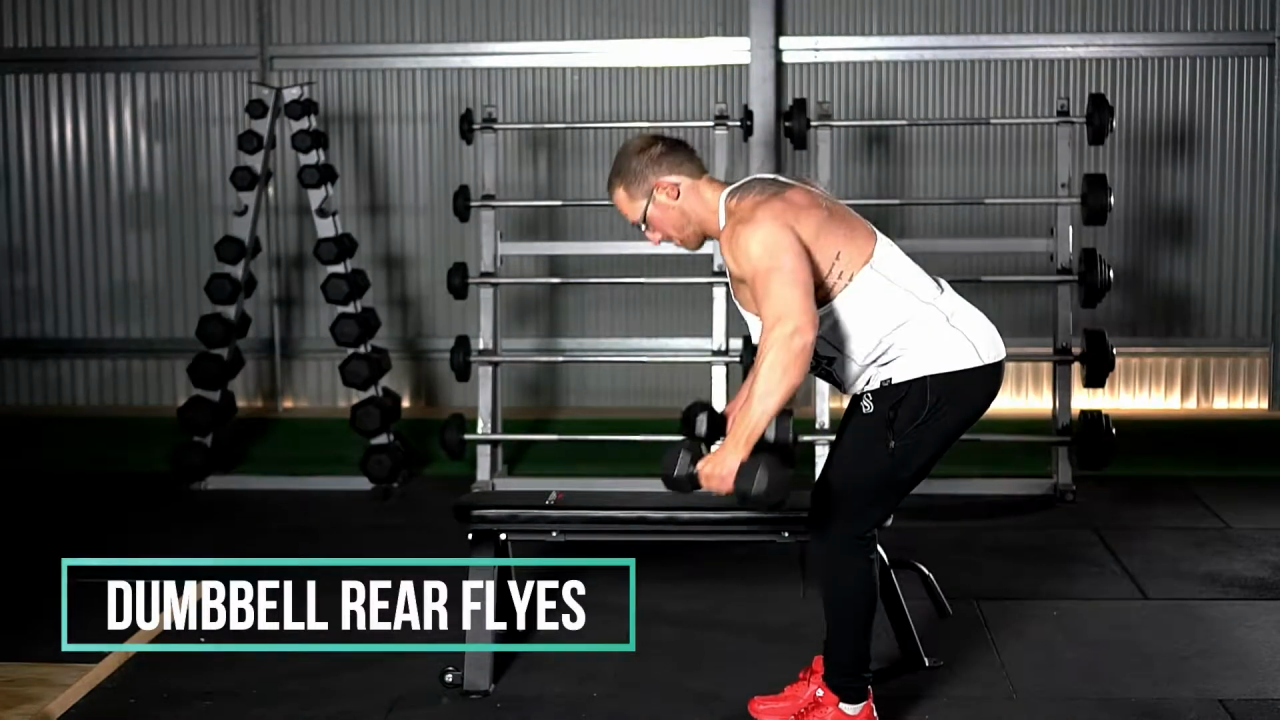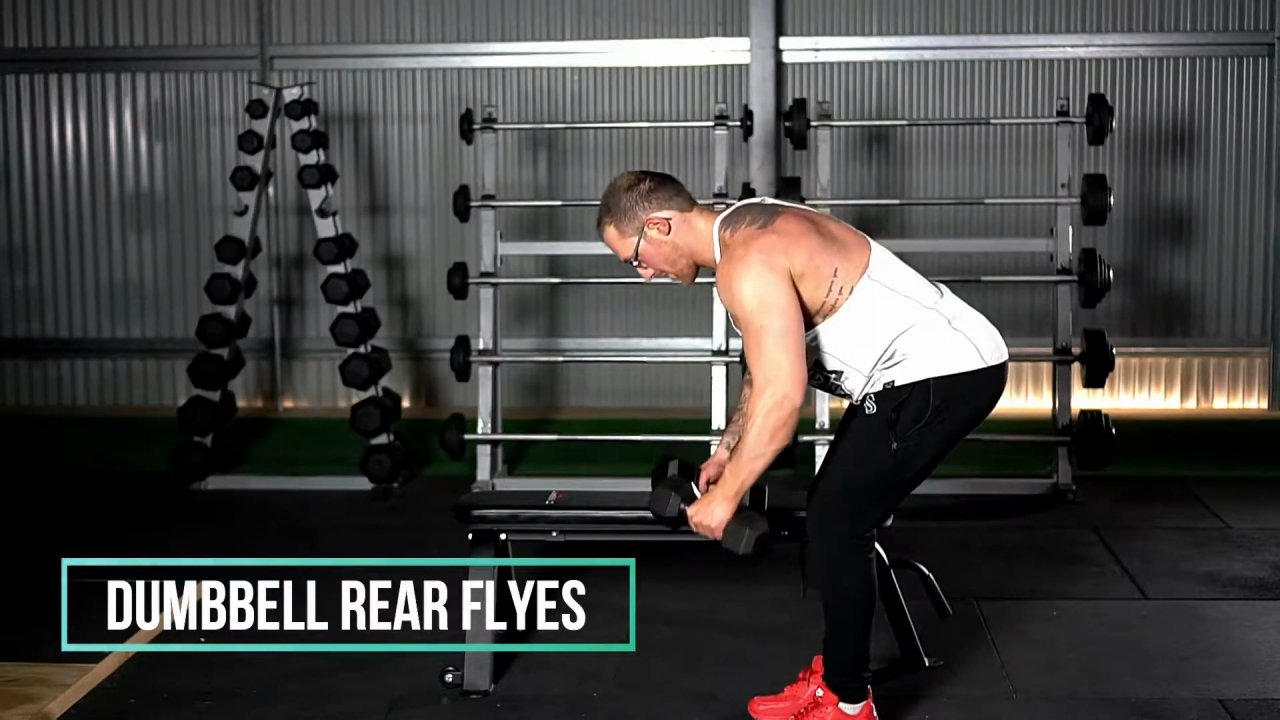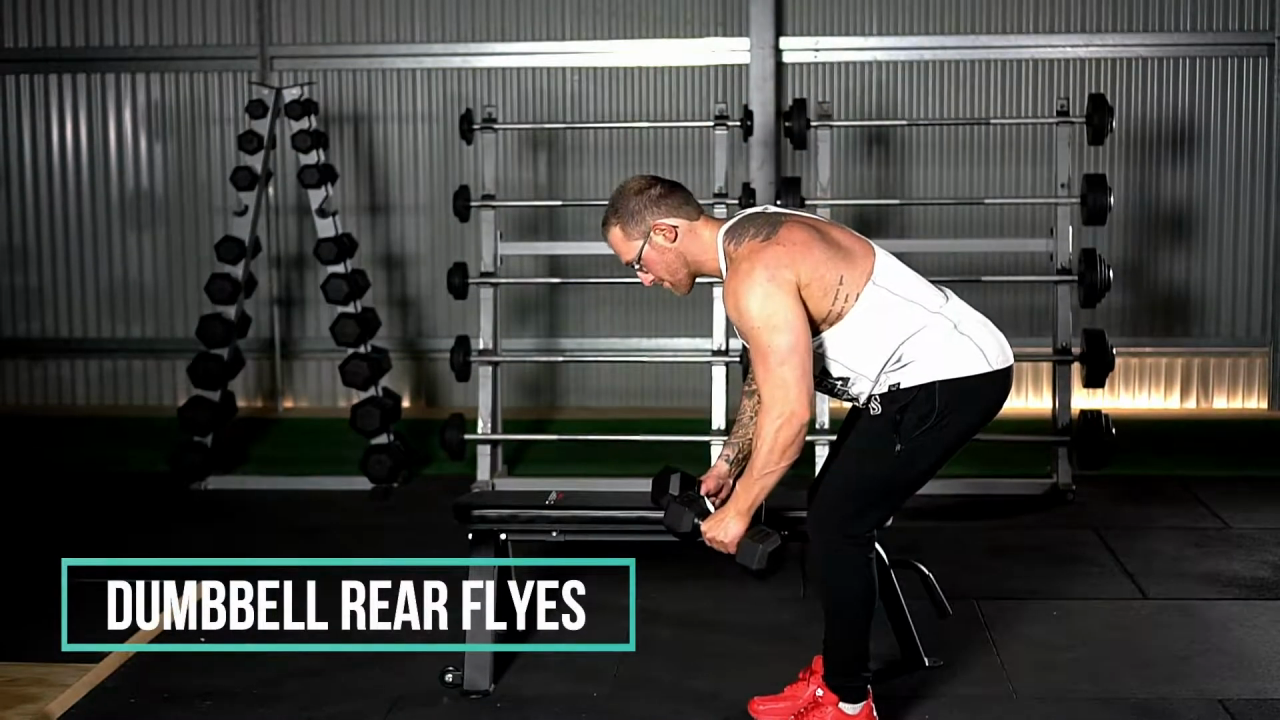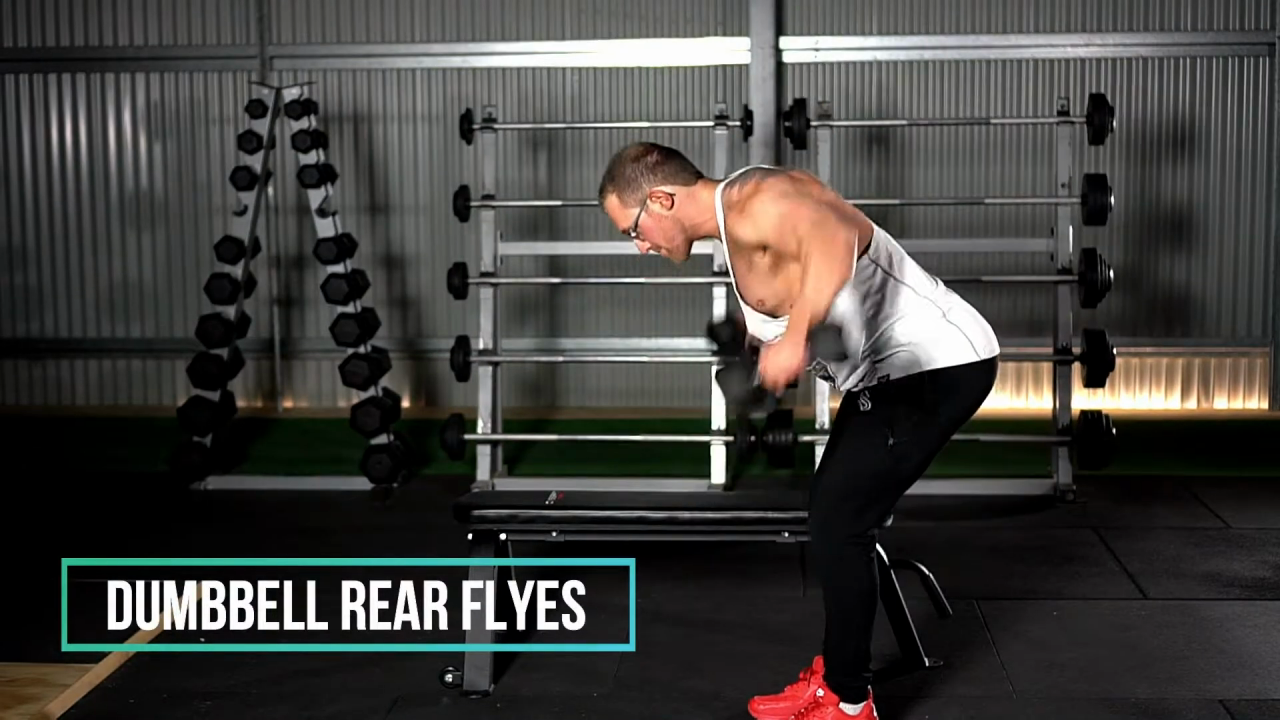
dt=0.5s
person 1, frame 1
left shoulder: (750, 226)
right shoulder: (756, 208)
left elbow: (794, 335)
right elbow: (789, 322)
left wrist: (734, 449)
right wrist: (745, 400)
left hip: (938, 370)
right hip: (929, 362)
left knee: (838, 525)
right knee: (835, 518)
person 1, frame 2
left shoulder: (748, 261)
right shoulder: (747, 231)
left elbow: (784, 395)
right elbow: (769, 366)
left wrist: (727, 496)
right wrist: (729, 448)
left hip: (943, 373)
right hip: (933, 364)
left knee: (836, 524)
right knee: (835, 516)
right ankle: (836, 675)
person 1, frame 3
left shoulder: (755, 275)
right shoulder: (751, 243)
left elbow: (790, 412)
right elbow: (768, 374)
left wrist: (738, 511)
right wrist: (729, 461)
left hip: (950, 377)
right hip: (938, 369)
left knee: (836, 525)
right knee: (834, 517)
right ankle: (836, 676)
person 1, frame 4
left shoulder: (750, 204)
right shoulder: (738, 211)
left elbow: (833, 234)
left wrist: (794, 331)
right wrist: (760, 321)
left hip: (935, 361)
right hip: (902, 362)
left knee: (839, 522)
right knee: (834, 514)
